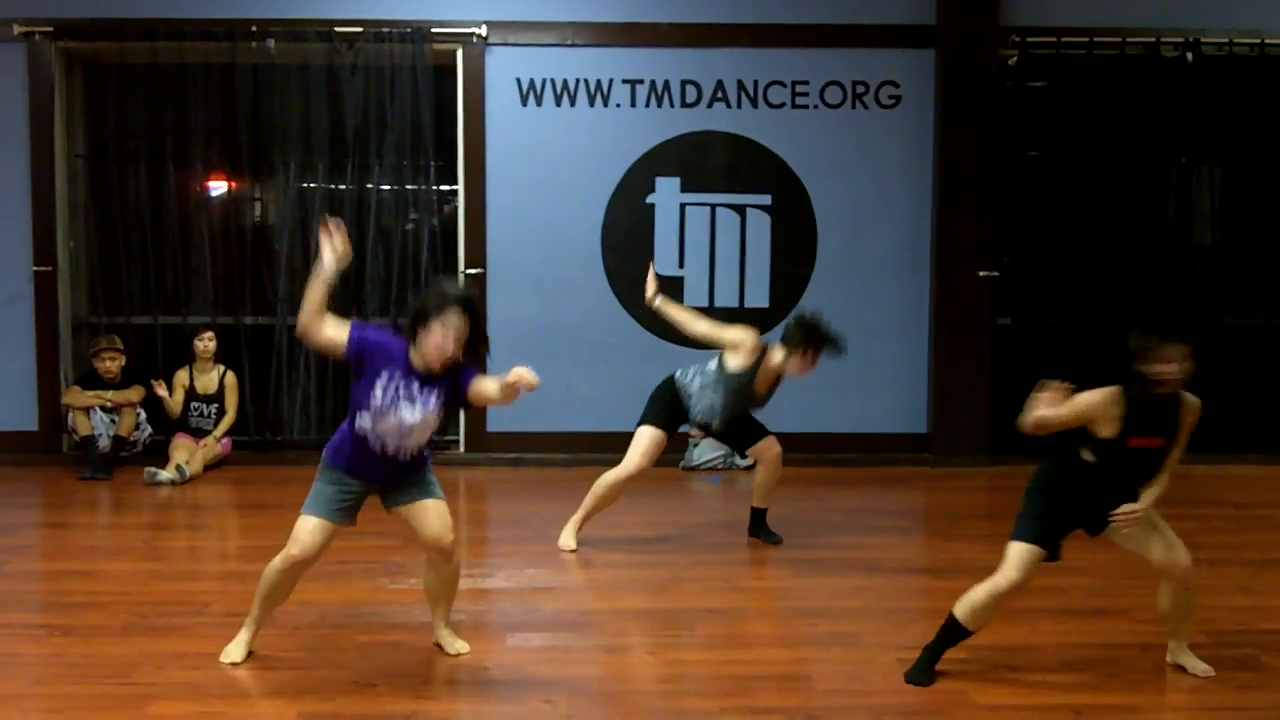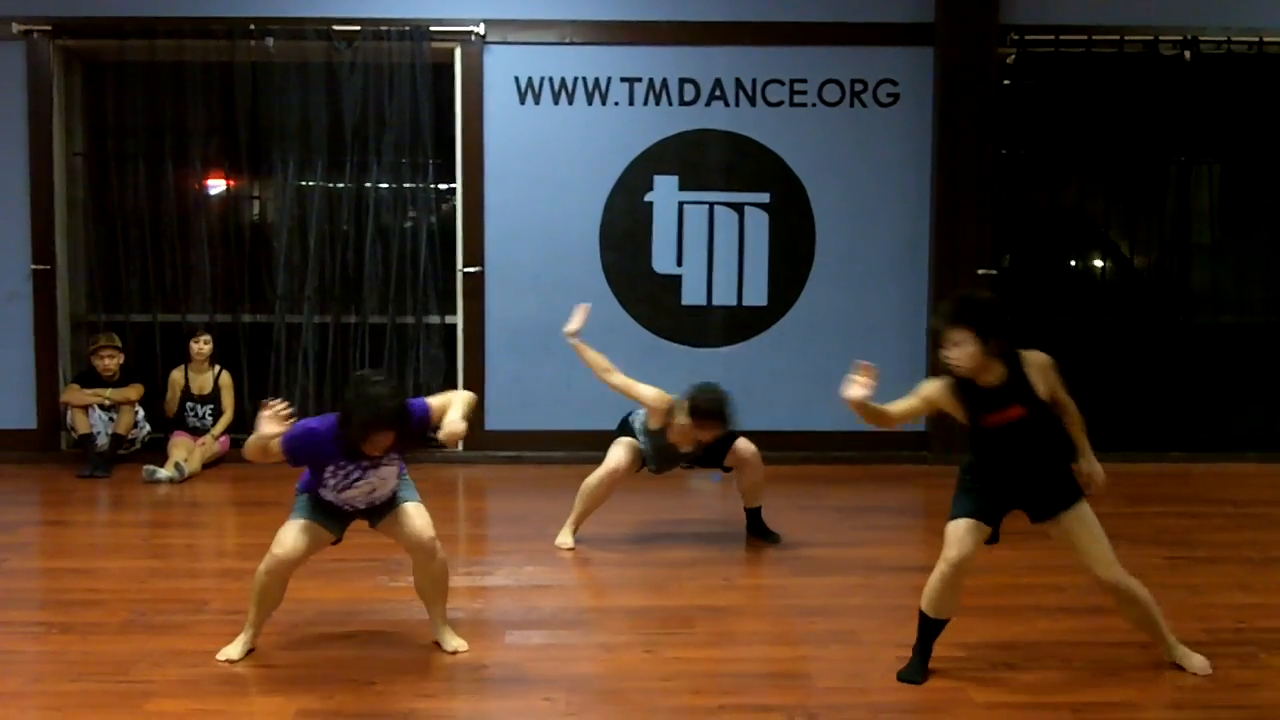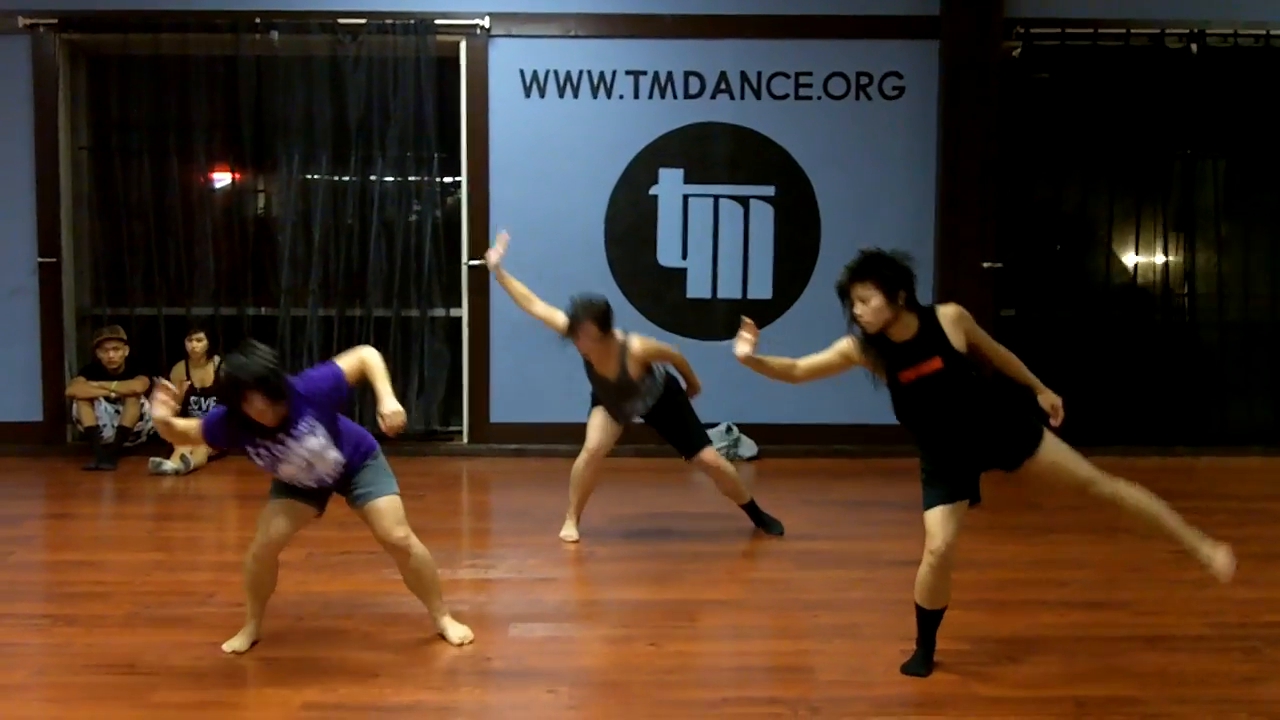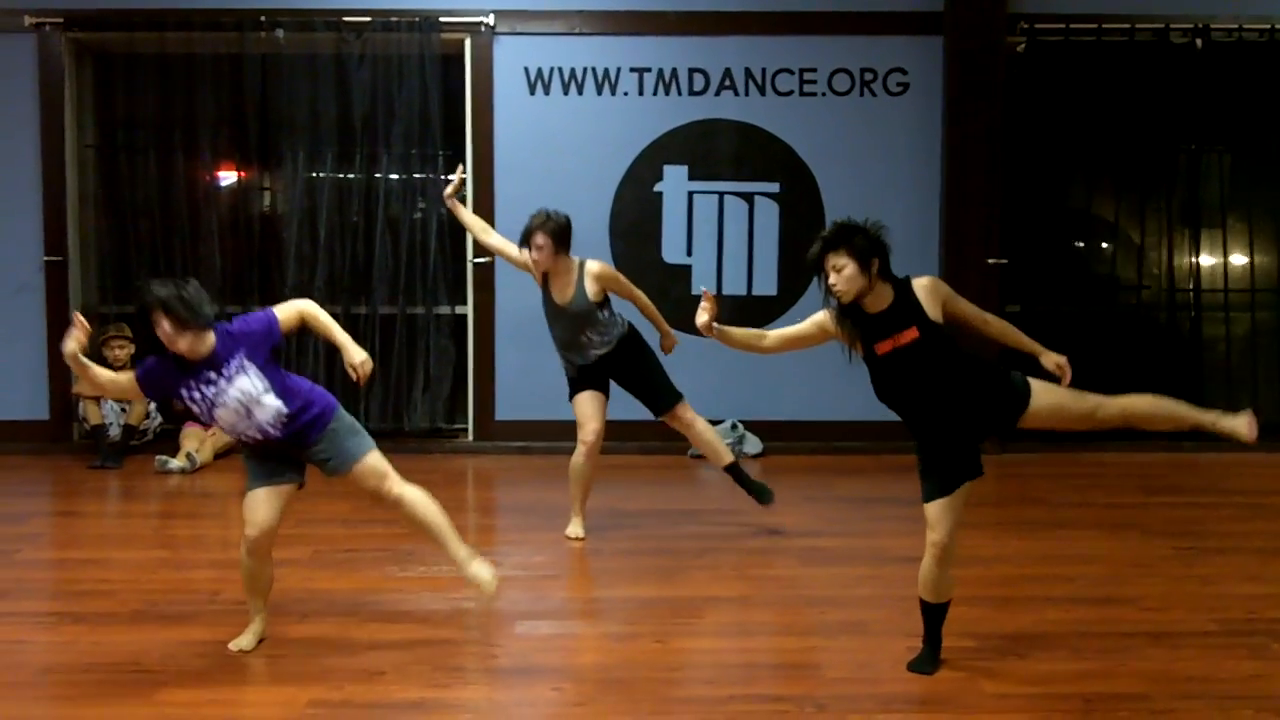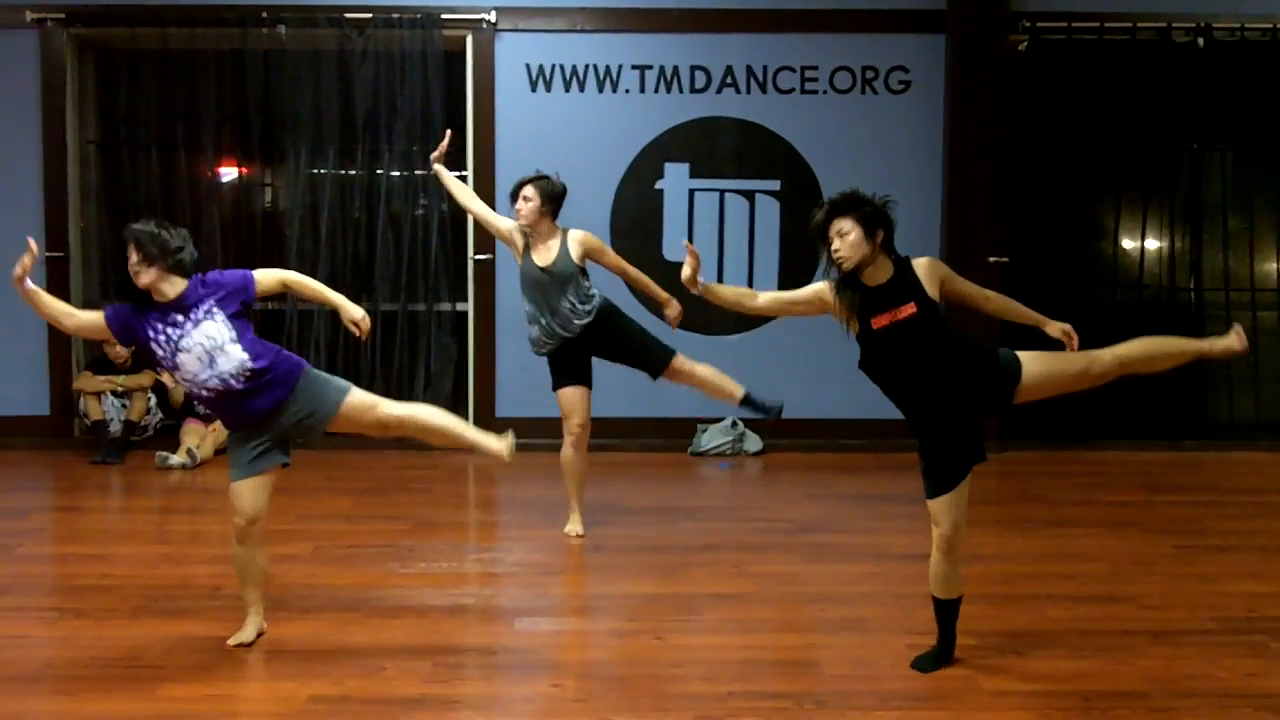
dt=0.3s
person 1, frame 1
left shoulder: (1187, 407)
right shoulder: (1107, 402)
left elbow: (1165, 468)
right elbow: (1032, 427)
left wrist: (1145, 503)
right wrist: (1039, 416)
left hip: (1113, 496)
right hip: (1058, 490)
left knee: (1177, 563)
right knee: (1009, 578)
left ankle: (1178, 648)
right ankle: (931, 654)
person 1, frame 2
left shoulder: (1035, 365)
right shoulder: (945, 390)
left elbow: (1063, 405)
right elbow: (886, 418)
left wrist: (1087, 455)
right wrist: (860, 403)
left hip: (1047, 475)
right hip: (986, 481)
left knee: (1111, 575)
right knee: (955, 557)
left ankle: (1170, 646)
right ankle: (920, 655)
person 1, frame 3
left shoulder: (950, 318)
right shoulder: (861, 348)
left elbow: (994, 352)
right elbow: (797, 371)
left wrist: (1040, 389)
right wrist: (752, 359)
left hip: (1003, 426)
right hip: (944, 453)
left knee: (1098, 485)
right knee: (938, 550)
left ankle: (1198, 543)
right ankle: (924, 649)
person 1, frame 4
left shoulder: (926, 290)
right shoulder: (838, 322)
left elbow: (983, 321)
right elbow: (767, 340)
left wrist: (1041, 351)
right wrist: (715, 330)
left hip: (991, 394)
right hip: (939, 434)
left knee: (1105, 410)
right knee: (939, 543)
left ankle: (1219, 421)
right ankle: (931, 646)
person 1, frame 5
left shoulder: (925, 270)
right shoulder: (835, 295)
left elbow: (983, 298)
right elbow: (758, 302)
left wrist: (1044, 321)
right wrist: (700, 286)
left hip: (985, 377)
right hip: (938, 421)
left knee: (1101, 363)
right knee: (946, 538)
left ankle: (1213, 347)
right ankle: (945, 644)
person 2, frame 1
left shoulder: (451, 377)
right shoulder: (377, 347)
left elbow: (494, 390)
right elbow: (310, 328)
left wrist: (514, 380)
right wrist: (327, 270)
left hip: (406, 473)
right hip: (346, 469)
left knee: (442, 543)
right knee: (299, 554)
left ankle: (441, 627)
right ankle: (248, 631)
person 2, frame 2
left shoulder: (406, 417)
right shoulder: (315, 435)
left elbow: (461, 397)
right elbow: (256, 454)
left wrist: (453, 417)
right wrist: (265, 434)
left hip: (388, 490)
right hip: (325, 503)
left knee: (425, 541)
right knee: (279, 558)
left ankle: (441, 627)
right ankle: (248, 634)
person 2, frame 3
left shoulder: (312, 388)
right shoulder: (229, 422)
left elbow: (365, 354)
right elbow: (183, 435)
left wrist: (387, 399)
right wrist: (164, 420)
left hip: (357, 462)
right hip: (296, 482)
left knee: (398, 538)
right knee: (265, 546)
left ankle: (442, 617)
right ankle: (252, 624)
person 2, frame 4
left shoulder: (243, 333)
right shoulder: (167, 372)
left elbow: (302, 307)
right elbow: (111, 384)
left wrist: (348, 346)
right wrist: (76, 358)
left hip: (319, 422)
right hip: (268, 451)
left knee: (390, 487)
right knee: (256, 535)
left ankle: (464, 557)
right ankle: (256, 623)
person 2, frame 5
left shoulder: (217, 287)
right shoulder: (139, 318)
left elbow: (284, 277)
right elbow: (74, 321)
left wrist: (342, 303)
right wrist: (25, 285)
left hip: (293, 387)
right hip: (249, 426)
left knee: (390, 415)
right knee: (245, 523)
left ankle: (485, 441)
right ankle: (254, 618)
person 3, frame 1
left shoulder: (778, 369)
right shoulder: (747, 344)
right elbow: (697, 326)
right wrist: (656, 299)
left hip: (717, 411)
right hip: (676, 397)
left knee: (771, 450)
right knee: (633, 466)
left ankle: (758, 523)
right ankle: (574, 524)
person 3, frame 2
left shoulder: (712, 419)
right shoulder: (664, 406)
right elbow: (610, 374)
right wrist: (575, 338)
left hip: (679, 452)
right hip: (638, 434)
left knee: (747, 454)
right knee: (613, 468)
left ankle: (755, 523)
right ankle: (570, 528)
person 3, frame 3
left shoulder: (636, 348)
right shoulder: (581, 334)
left elbow: (673, 354)
right elbow: (534, 306)
left wrist: (693, 384)
right wrist: (497, 270)
left hip: (659, 398)
right hip: (610, 400)
left knee: (710, 460)
right knee: (594, 449)
left ankle: (756, 514)
right ankle: (571, 520)
person 3, frame 4
left shoulder: (595, 272)
right shoulder: (537, 269)
left elbow: (636, 296)
right elbow: (488, 237)
left wrist: (665, 330)
right wrist: (453, 201)
left hip: (623, 349)
right hip: (582, 365)
left knee: (681, 414)
right knee: (589, 439)
left ankle: (744, 478)
right ankle: (576, 518)
person 3, frame 5
left shoulder: (578, 240)
right shoulder: (517, 238)
left elbow: (625, 269)
right elbow: (471, 202)
left wrist: (666, 299)
right wrist: (438, 166)
left hip: (600, 324)
right hip: (561, 346)
left knee: (677, 366)
right knee: (575, 431)
left ankle: (754, 404)
right ankle: (575, 515)
